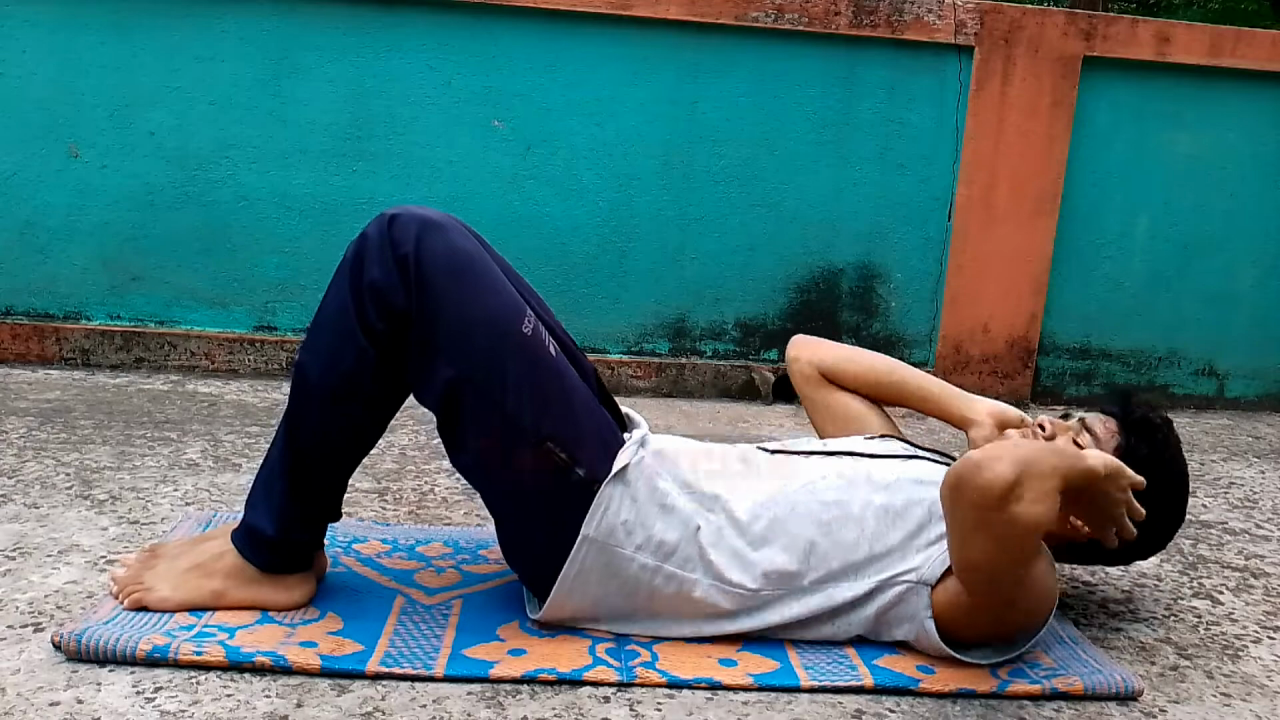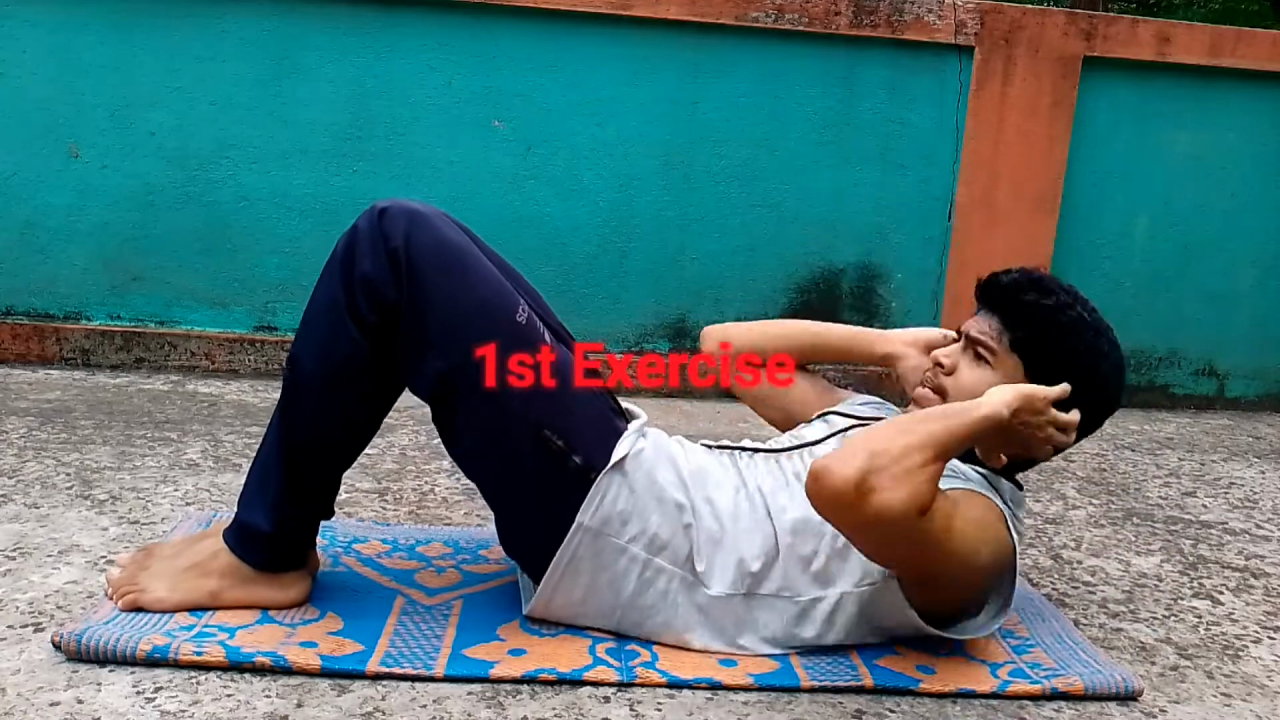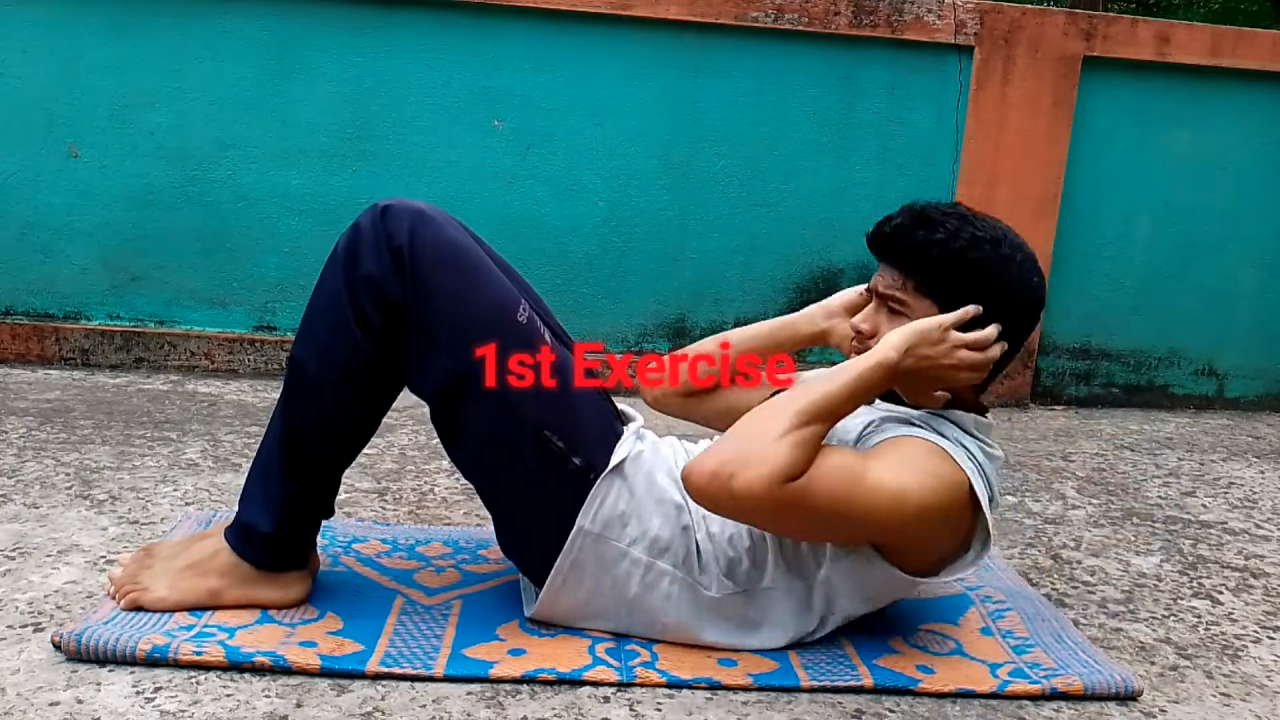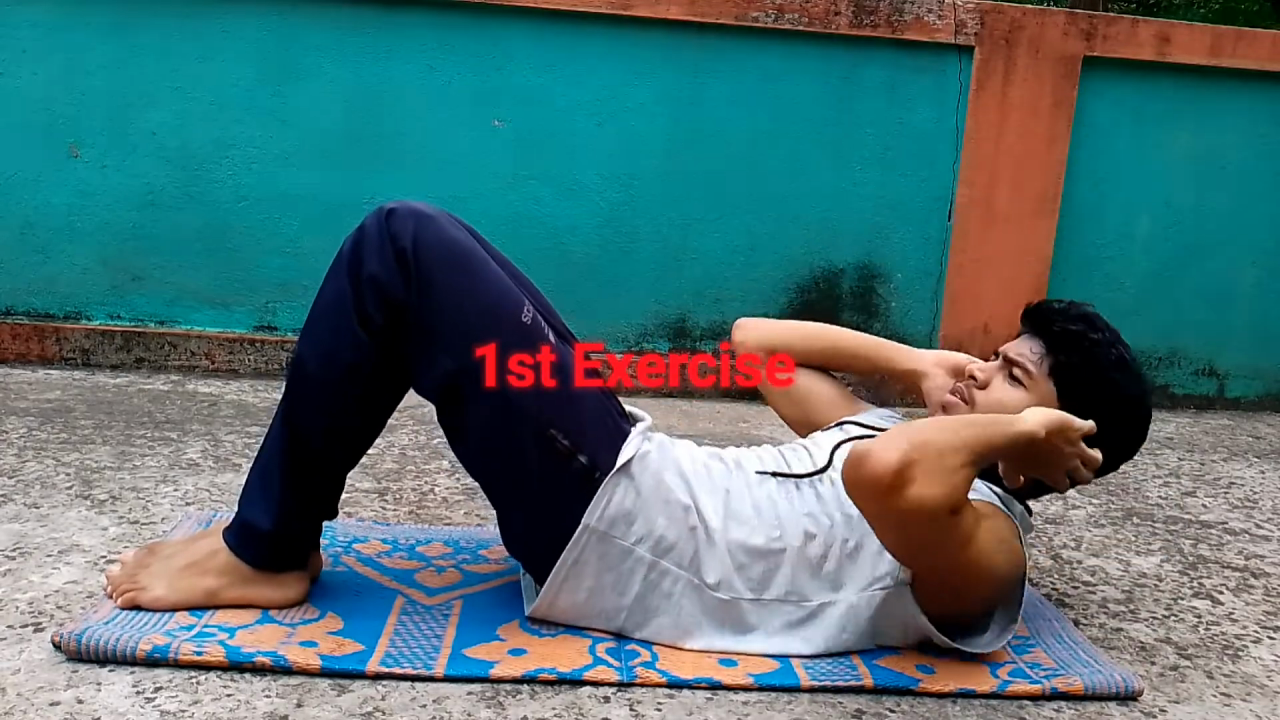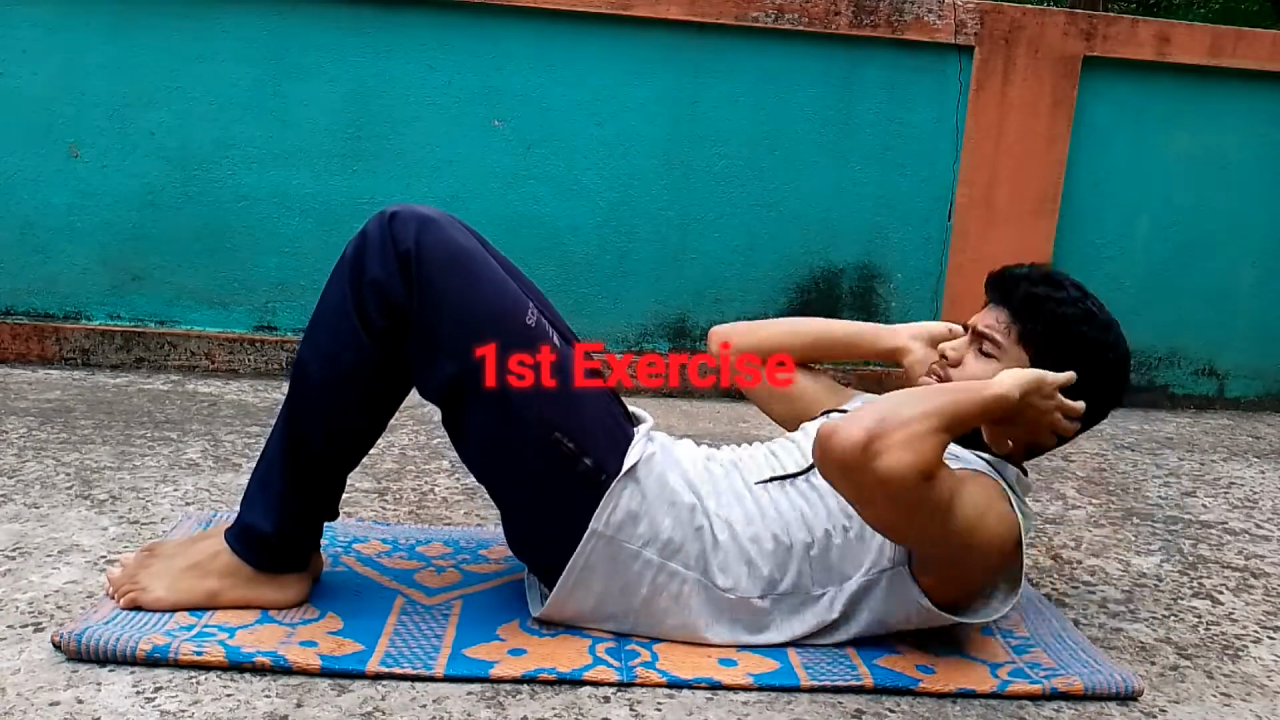
dt=1s
person 1, frame 1
left shoulder: (1007, 582)
right shoulder: (911, 453)
left elbow: (992, 484)
right elbow: (807, 354)
left wrist: (1047, 468)
right wrist: (968, 408)
left hip: (610, 536)
right hip: (636, 483)
left knee: (410, 251)
right knee: (415, 250)
left ankle: (271, 557)
right ankle: (282, 538)
person 1, frame 2
left shoulder: (969, 541)
right shoulder: (879, 424)
left elbow: (843, 490)
right elbow: (724, 342)
left wrist: (988, 417)
right wrist: (890, 348)
left hip: (609, 532)
right hip: (626, 478)
left knee: (398, 246)
right knee: (407, 245)
left ankle: (264, 554)
right ankle: (275, 533)
person 1, frame 3
left shoulder: (937, 479)
right shoulder: (890, 415)
left elbow: (726, 477)
right elbow: (674, 382)
left wrist: (875, 367)
right wrist: (820, 325)
left hip: (608, 538)
right hip: (624, 491)
left knee: (399, 241)
right knee: (406, 246)
left ankle: (262, 556)
right ankle: (279, 534)
person 1, frame 4
left shoulder: (978, 556)
right shoulder: (887, 428)
left elbow: (882, 476)
right elbow: (753, 336)
left wrist: (1021, 430)
right wrist: (919, 362)
left hip: (610, 533)
right hip: (630, 480)
left knee: (403, 247)
right knee: (411, 244)
left ankle: (265, 553)
right ankle: (277, 533)
person 1, frame 5
left shoulder: (982, 527)
right shoulder: (900, 420)
left elbow: (846, 453)
right elbow: (730, 341)
left wrist: (979, 402)
right wrist: (900, 346)
left hip: (616, 538)
right hip: (643, 492)
left knee: (406, 249)
right knee: (409, 251)
left ankle: (266, 555)
right ankle: (283, 536)
